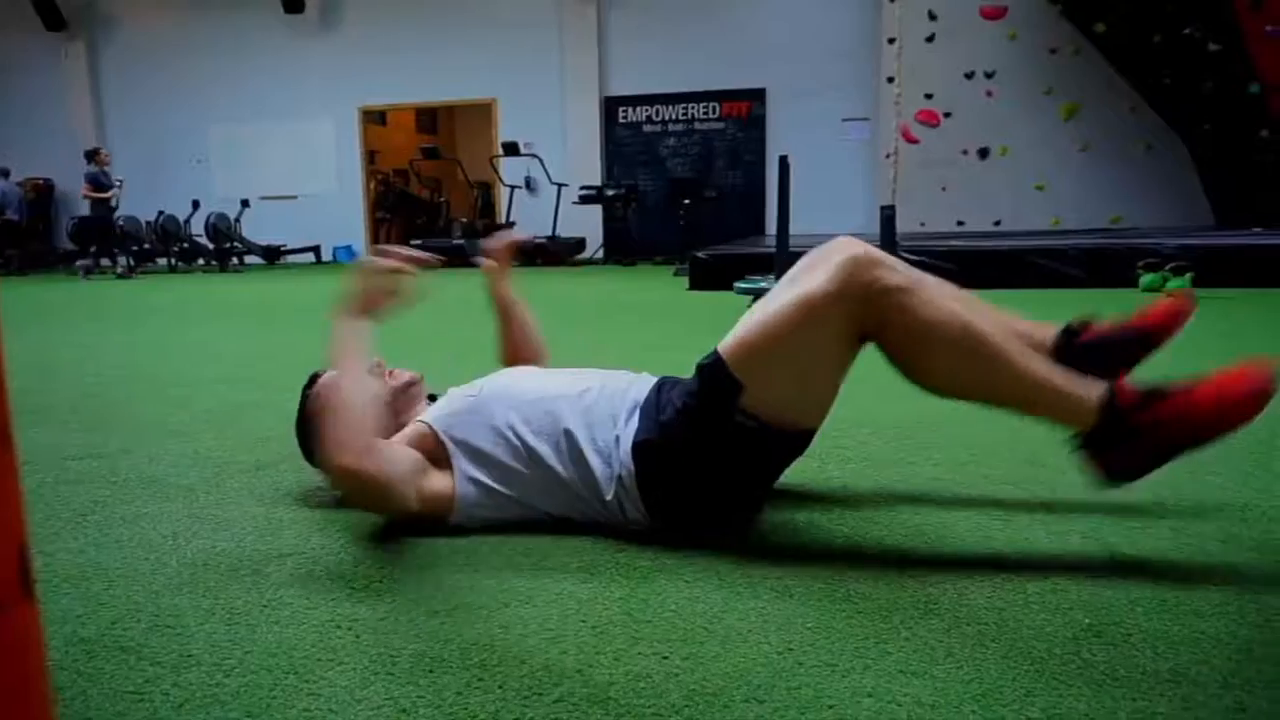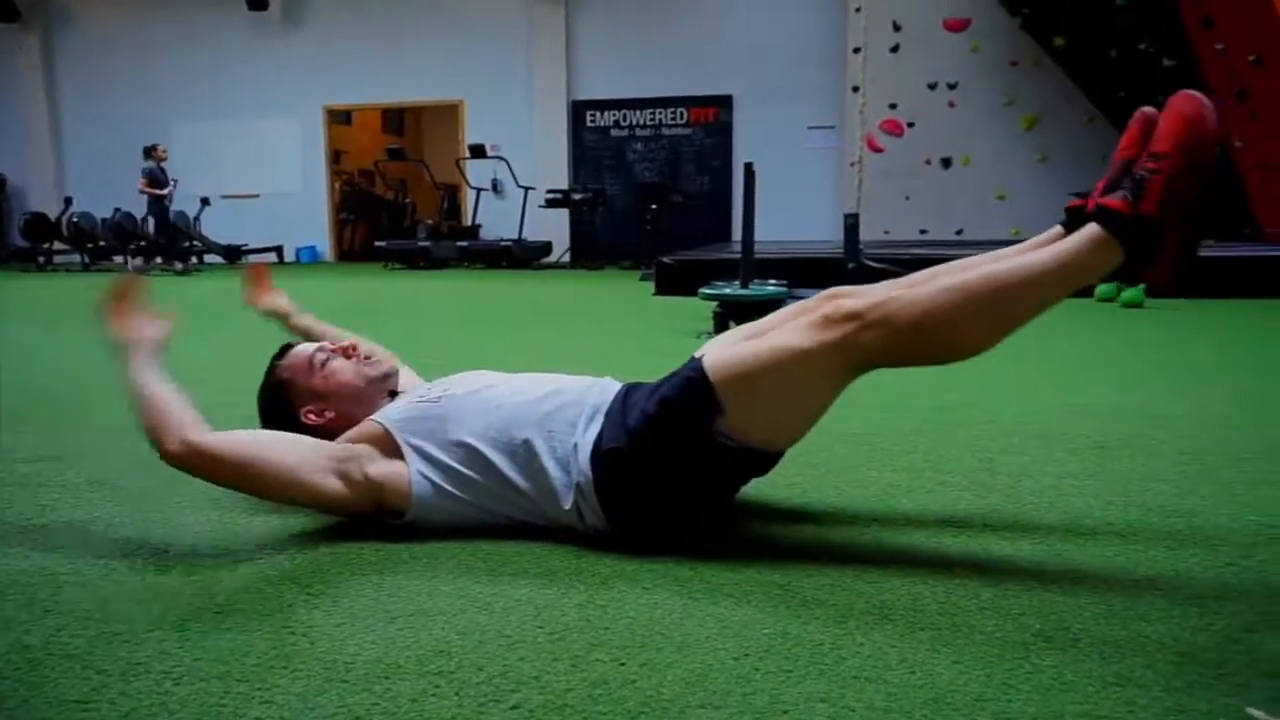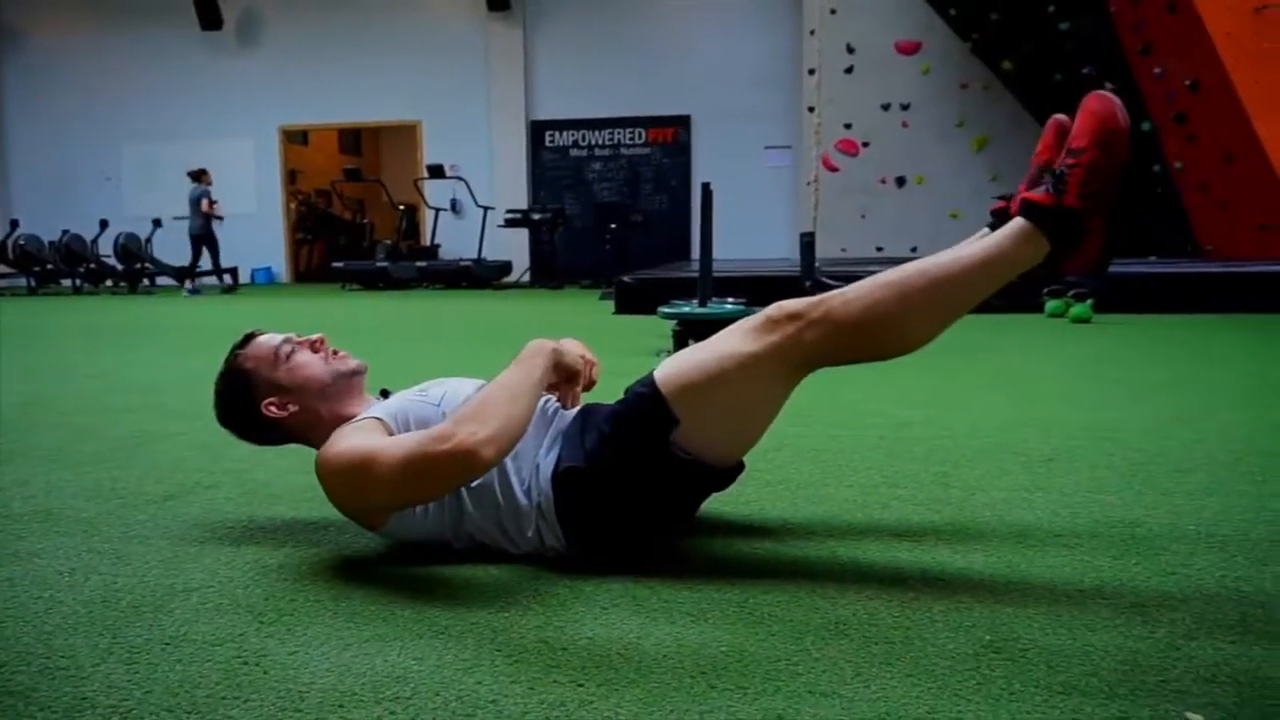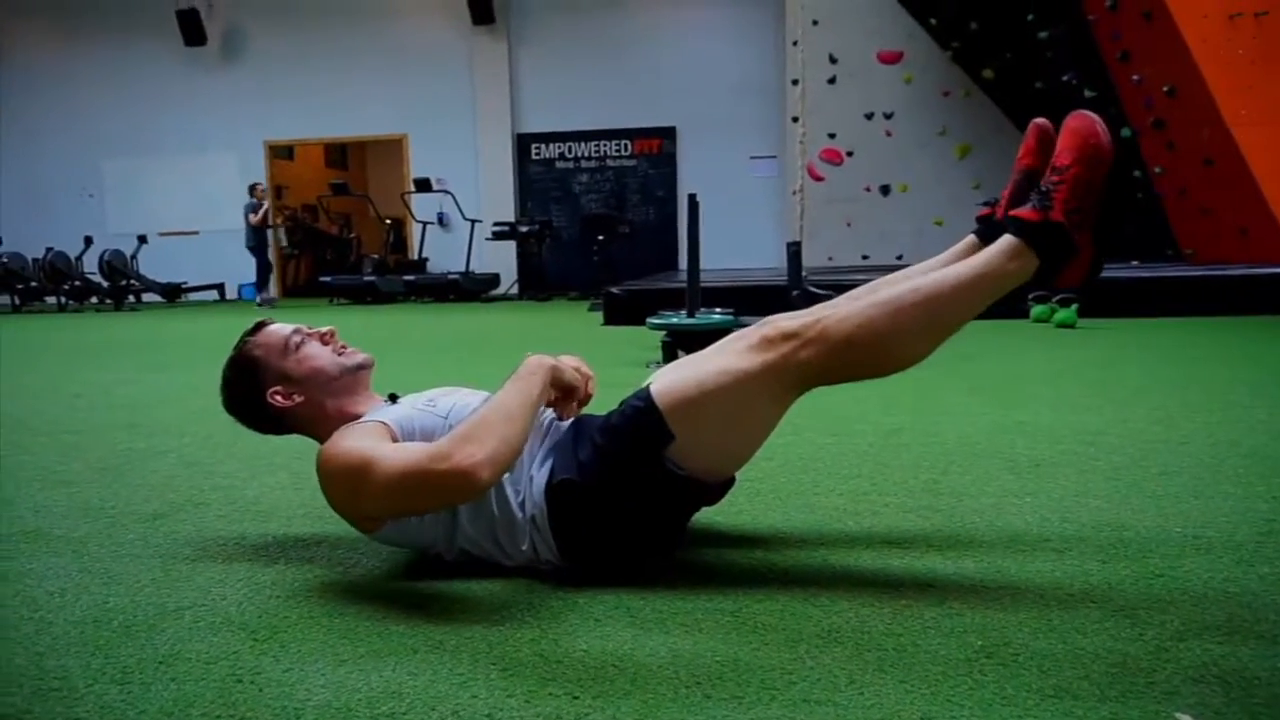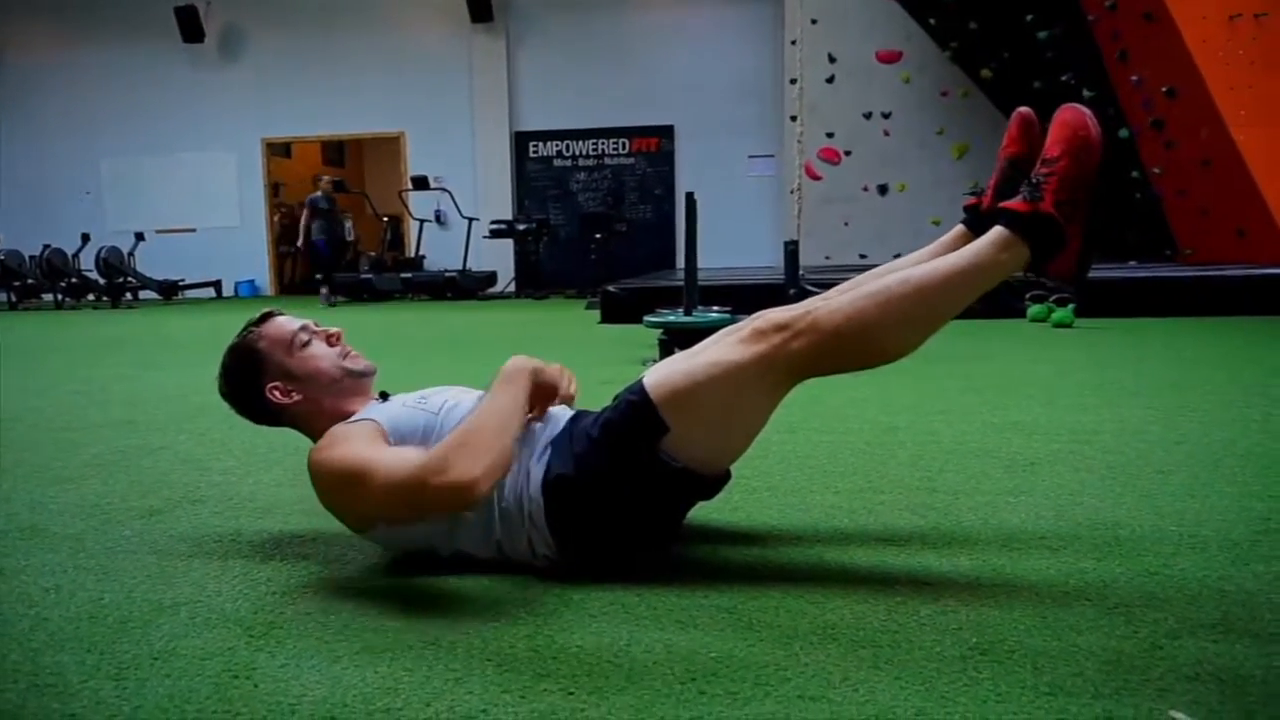
dt=1s
person 1, frame 1
left shoulder: (455, 417)
right shoulder: (413, 471)
left elbow: (540, 378)
right elbow: (350, 463)
left wrist: (501, 286)
right wrist: (352, 317)
left hip: (676, 426)
right hip: (680, 464)
left knee: (849, 269)
right knee: (861, 276)
left ankle: (1073, 355)
right ankle: (1110, 421)
person 1, frame 2
left shoulder: (409, 412)
right shoulder: (360, 463)
left elbow: (367, 363)
right elbow: (197, 446)
left wrist: (287, 313)
right wrist: (142, 355)
left hip: (643, 428)
right hip: (637, 465)
left knee: (845, 306)
right knee: (855, 324)
left ankle: (1087, 231)
right ankle: (1113, 239)
person 1, frame 3
left shoulder: (392, 417)
right shoulder: (348, 459)
right elbow: (472, 447)
left wrist: (551, 370)
right wrist: (538, 354)
left hip: (604, 455)
right hip: (599, 487)
left knee: (799, 322)
right knee: (797, 327)
left ankle: (1020, 227)
right ankle: (1043, 229)
person 1, frame 4
left shoulder: (399, 415)
right shoulder: (348, 457)
right elbow: (467, 468)
left wrist: (554, 382)
right wrist: (534, 369)
left hip: (596, 463)
right hip: (591, 500)
left knee: (786, 333)
right knee: (794, 346)
left ankle: (998, 239)
right ankle: (1032, 246)
person 1, frame 5
left shoulder: (393, 415)
right shoulder: (342, 456)
right elbow: (464, 479)
left wrist: (542, 377)
right wrist: (516, 374)
left hip: (595, 459)
right hip: (589, 494)
left knee: (787, 325)
right knee: (786, 337)
left ankle: (984, 229)
right ankle: (1023, 237)
